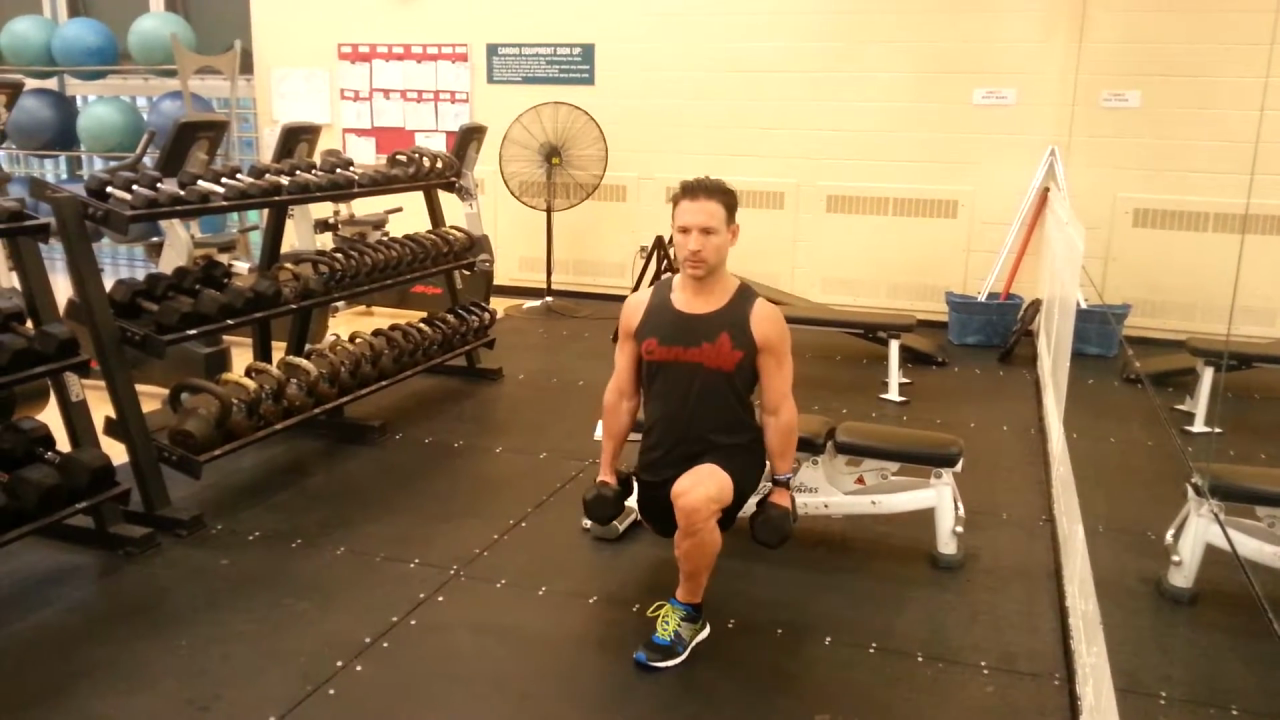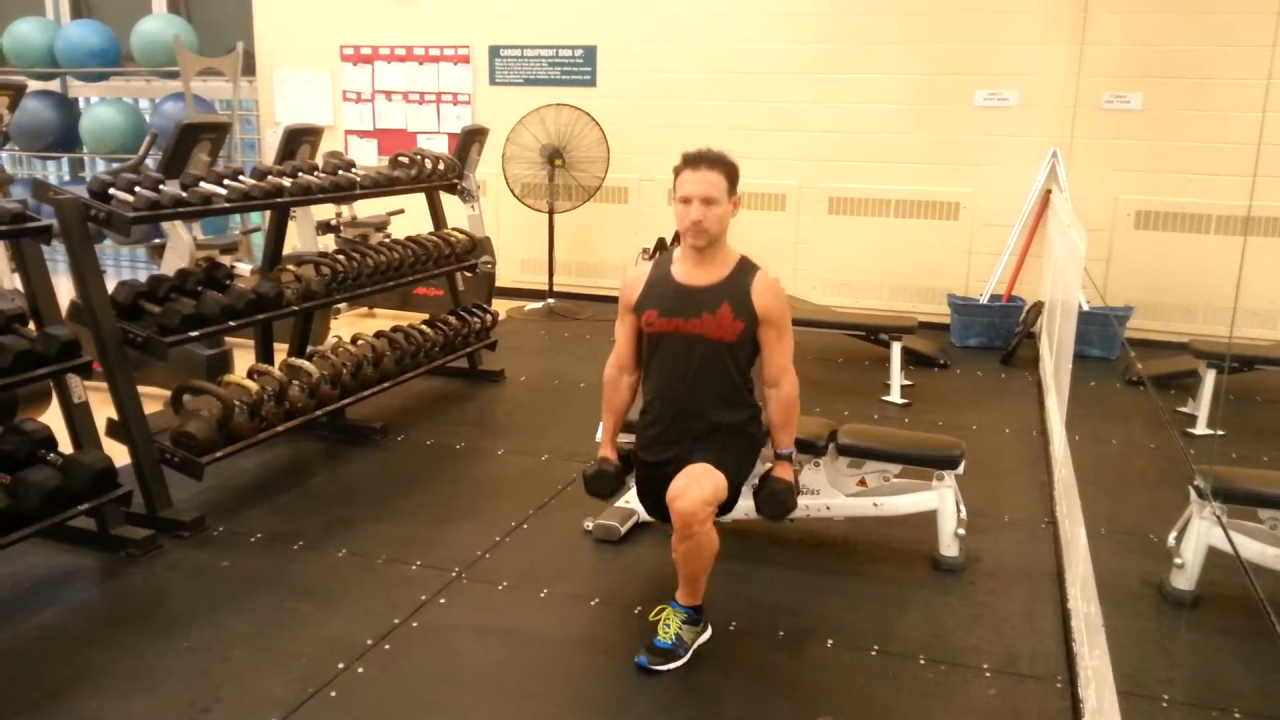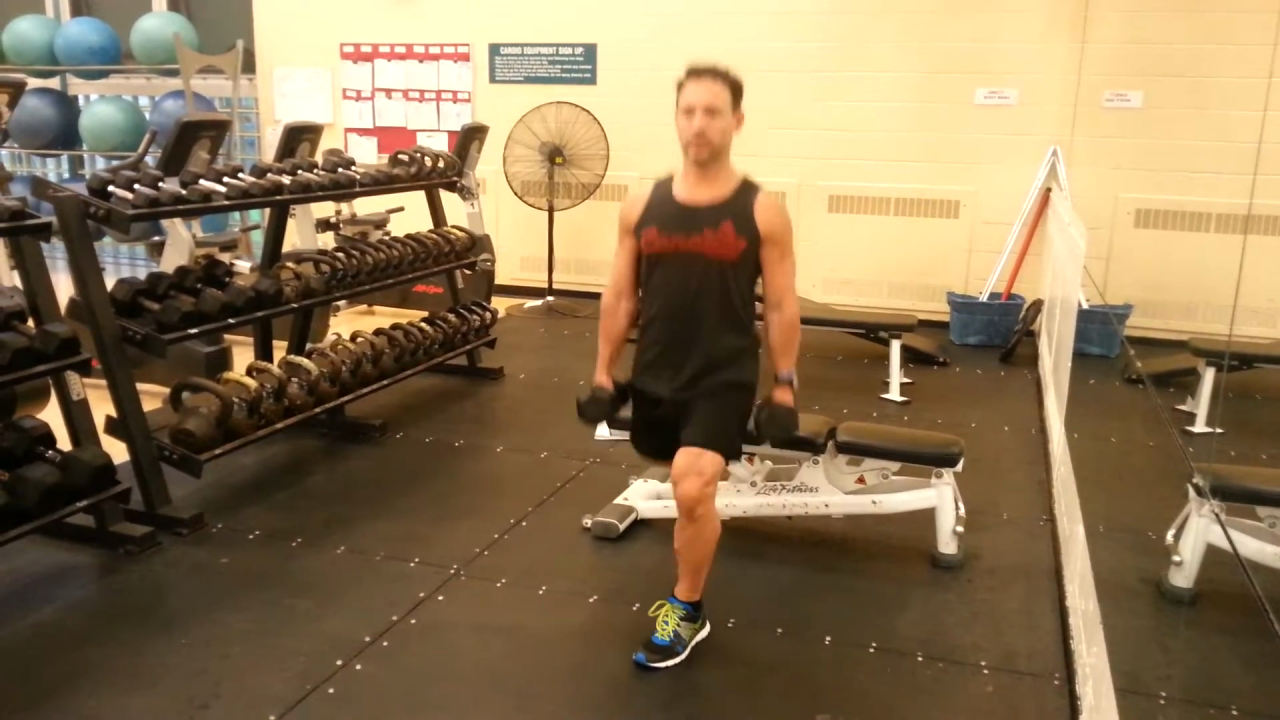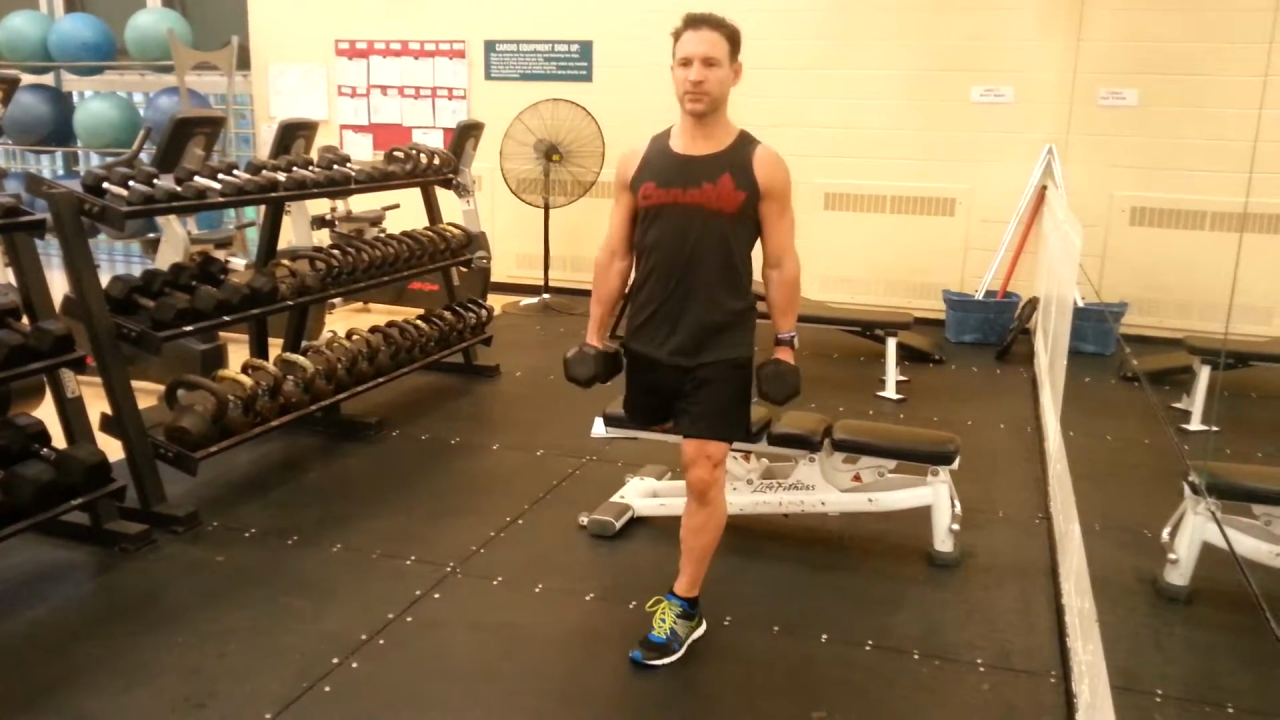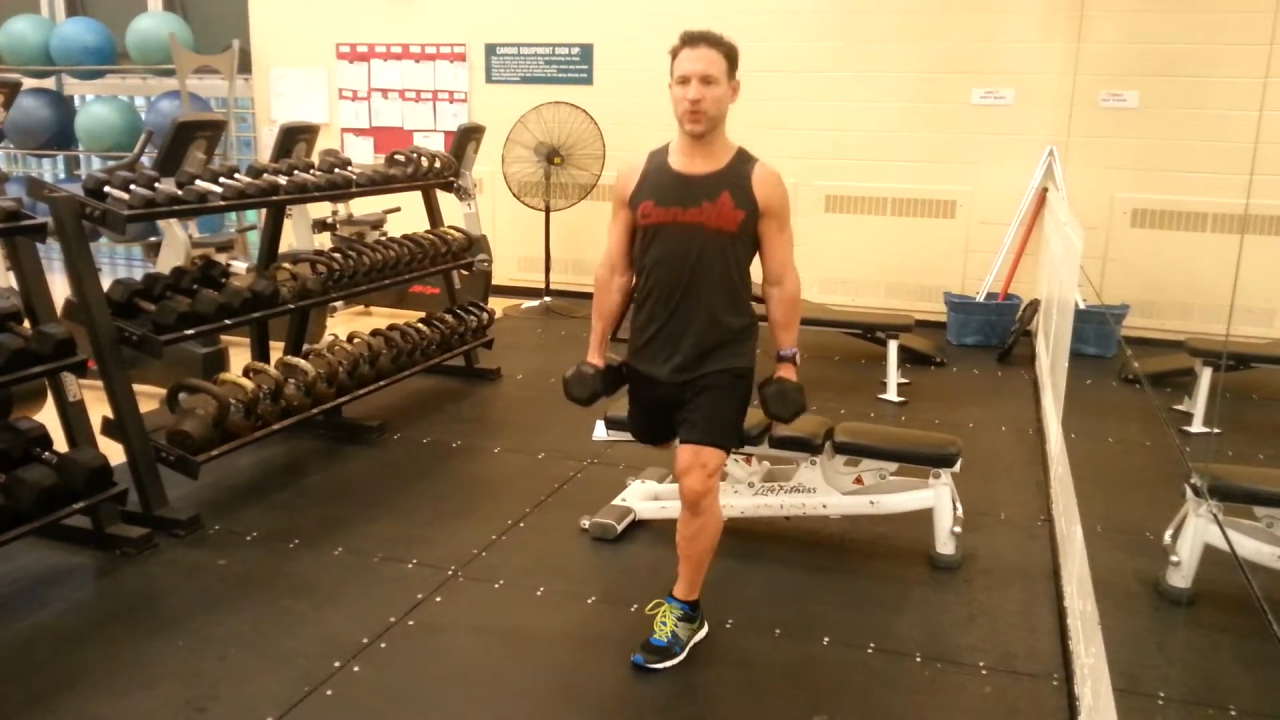
dt=0.3s
person 1, frame 1
left shoulder: (761, 319)
right shoulder: (640, 308)
left elbow: (779, 411)
right elbow: (621, 395)
left wrist: (781, 484)
right wrist: (606, 467)
left hip: (730, 451)
right hip: (660, 457)
left knee: (692, 502)
left ankle: (687, 613)
person 1, frame 2
left shoulder: (760, 291)
right shoulder: (641, 283)
left elbow: (780, 383)
right elbow: (621, 369)
left wrist: (784, 458)
right wrist: (608, 442)
left hip: (727, 433)
right hip: (659, 435)
left knee: (688, 505)
right knee: (668, 508)
left ankle: (688, 616)
right ankle: (696, 528)
person 1, frame 3
left shoulder: (762, 210)
right shoulder: (643, 204)
left elbow: (782, 305)
right elbow: (620, 296)
left wrist: (783, 382)
right wrist: (604, 369)
left hip: (723, 377)
right hip: (655, 374)
left knee: (693, 489)
right knee: (672, 467)
left ankle: (688, 610)
person 1, frame 4
left shoulder: (761, 165)
right shoulder: (639, 160)
left elbow: (781, 264)
right elbow: (615, 255)
left wrist: (784, 344)
right wrist: (595, 331)
left hip: (720, 348)
right hip: (649, 340)
left knee: (703, 475)
right knee: (680, 444)
left ankle: (685, 606)
person 1, frame 5
left shoulder: (759, 183)
right shoulder: (637, 178)
left elbow: (781, 281)
right elbow: (614, 272)
left wrist: (787, 361)
right wrist: (596, 349)
left hip: (721, 360)
right hip: (651, 355)
left knee: (695, 482)
right knee: (674, 451)
left ankle: (685, 611)
